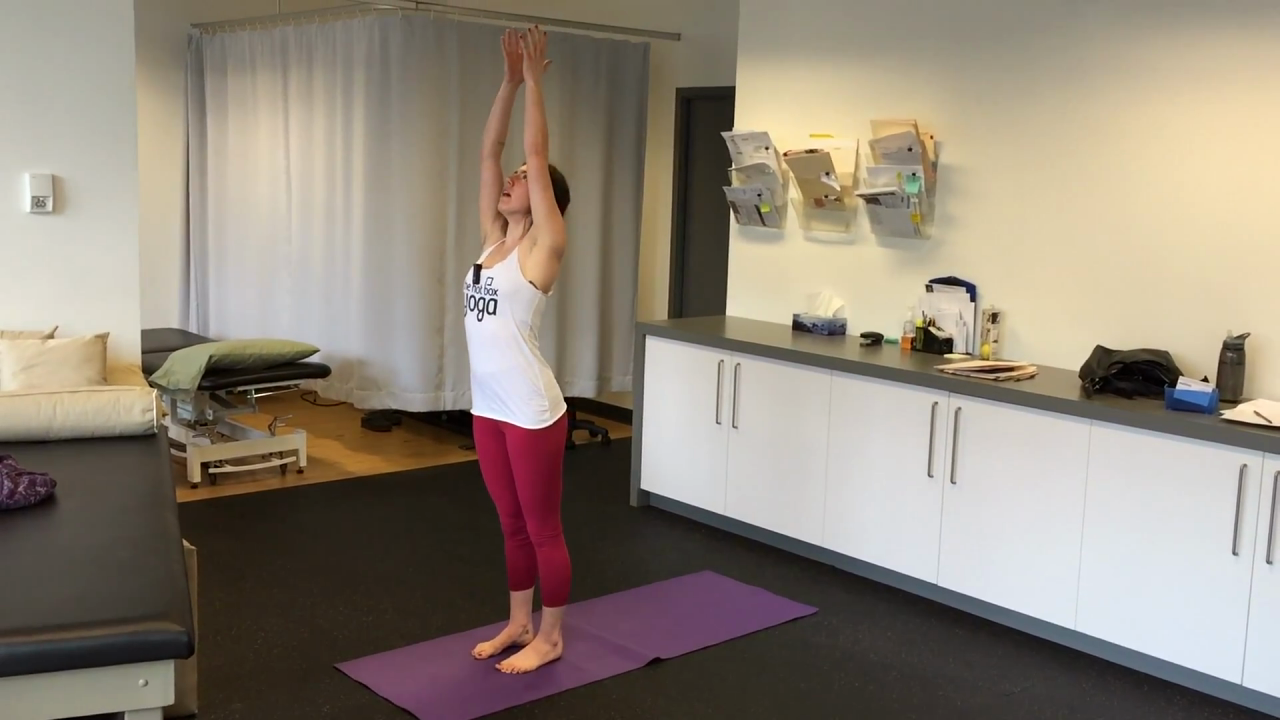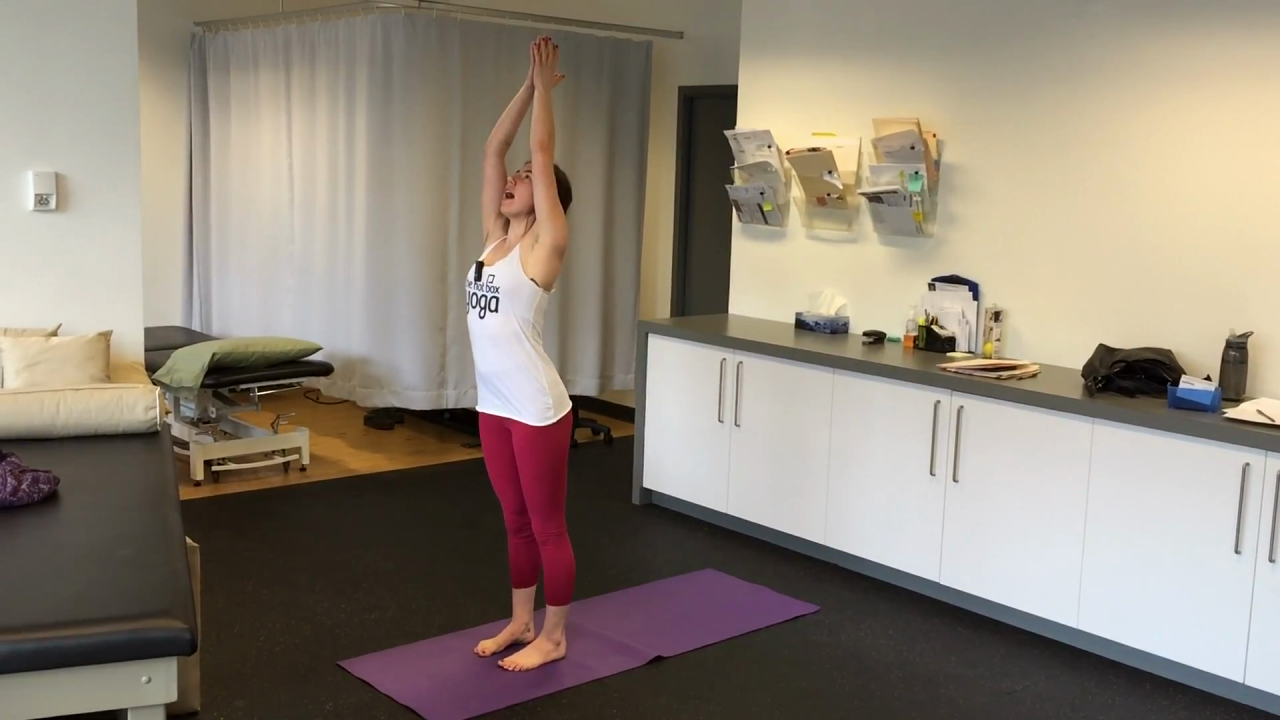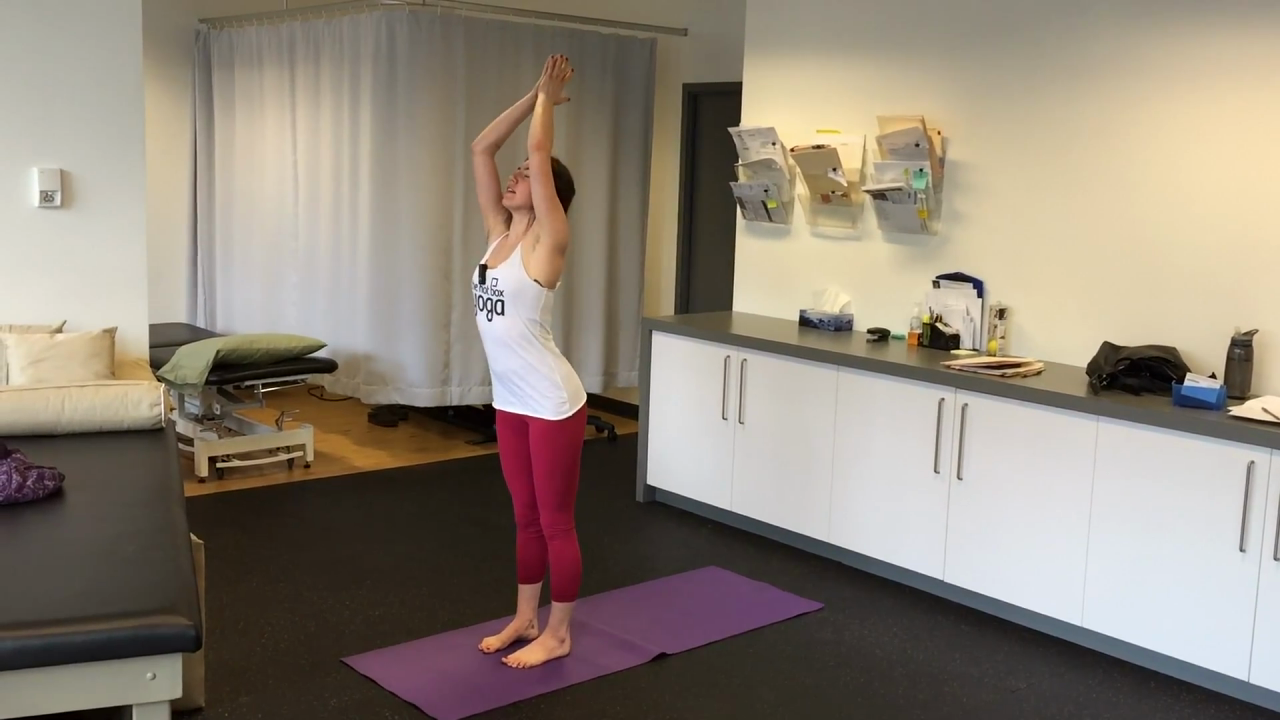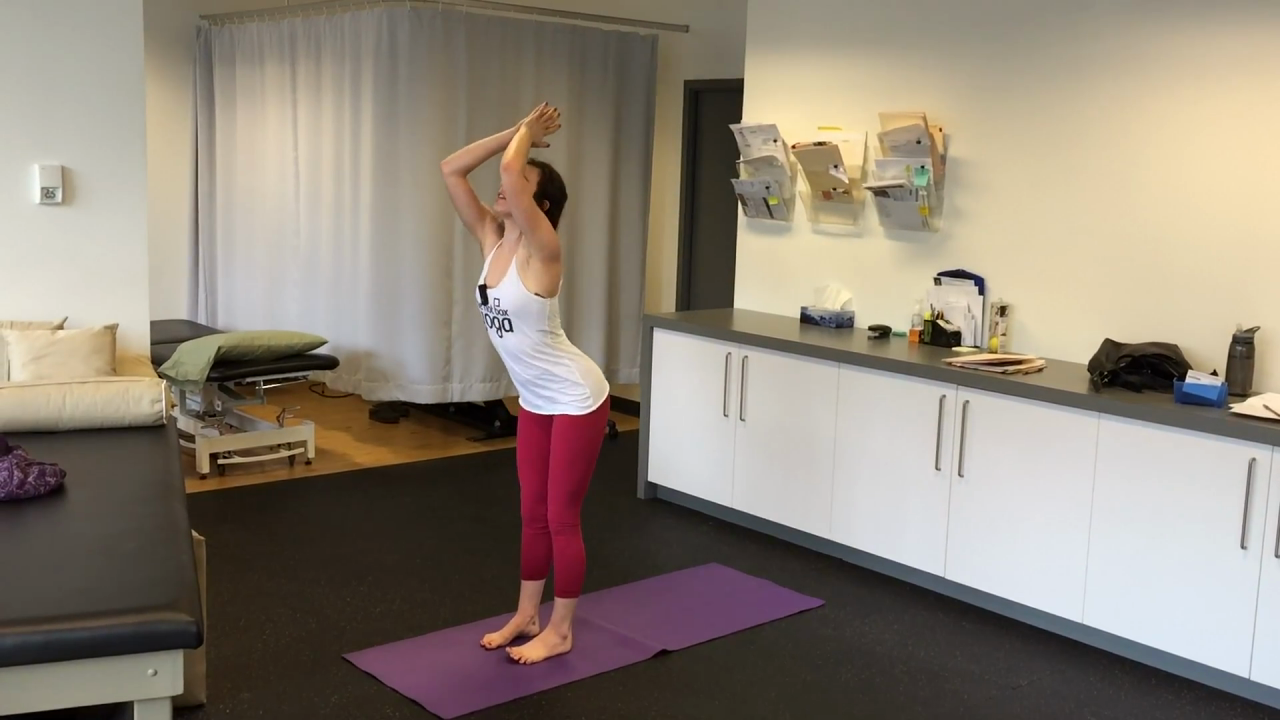
dt=0.4s
person 1, frame 1
left shoulder: (544, 245)
right shoulder: (494, 238)
left elbow: (536, 152)
right elbow: (489, 153)
left wrist: (535, 80)
right wrist: (508, 81)
left hip: (531, 412)
right hip: (489, 408)
left knee: (542, 529)
right knee: (512, 525)
left ankle: (550, 638)
right ankle: (519, 624)
person 1, frame 2
left shoulder: (546, 244)
right shoulder: (496, 237)
left elbow: (543, 151)
right elbow: (493, 149)
left wrist: (545, 87)
right wrist: (528, 86)
left hip: (536, 409)
right hip: (494, 406)
left knee: (547, 527)
right knee: (516, 522)
left ankle: (553, 637)
right ankle: (521, 622)
person 1, frame 3
left shoulder: (547, 241)
right shoulder: (499, 233)
left elbow: (538, 152)
right elbow: (481, 148)
left wrist: (548, 97)
right wrist: (534, 95)
left hip: (551, 404)
right hip: (509, 402)
left knee: (555, 522)
right knee: (526, 517)
left ankle: (557, 636)
right ankle: (525, 620)
person 1, frame 4
left shoulder: (541, 250)
right shoulder: (493, 241)
left elbow: (507, 174)
right elbow: (450, 170)
left wrist: (525, 135)
right wrist: (515, 132)
left hip: (576, 399)
right hip: (535, 401)
left knee: (561, 517)
right knee: (533, 513)
left ankle: (560, 632)
right ankle: (526, 617)
